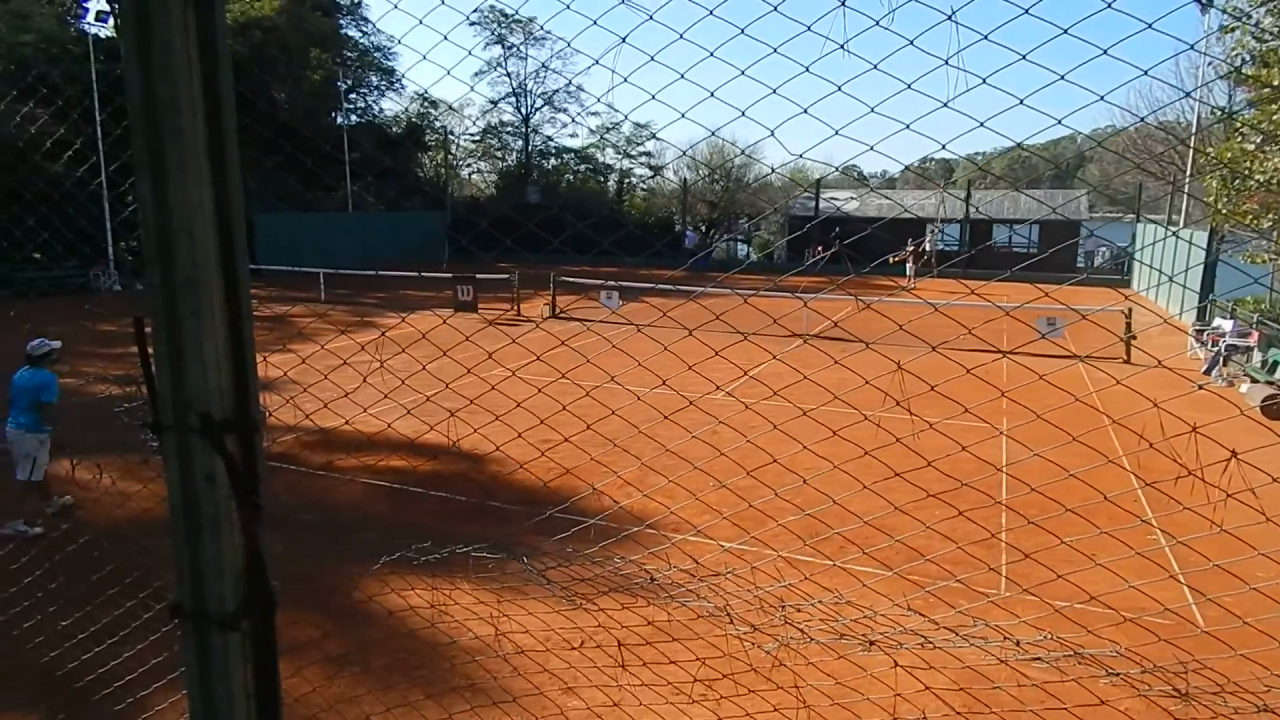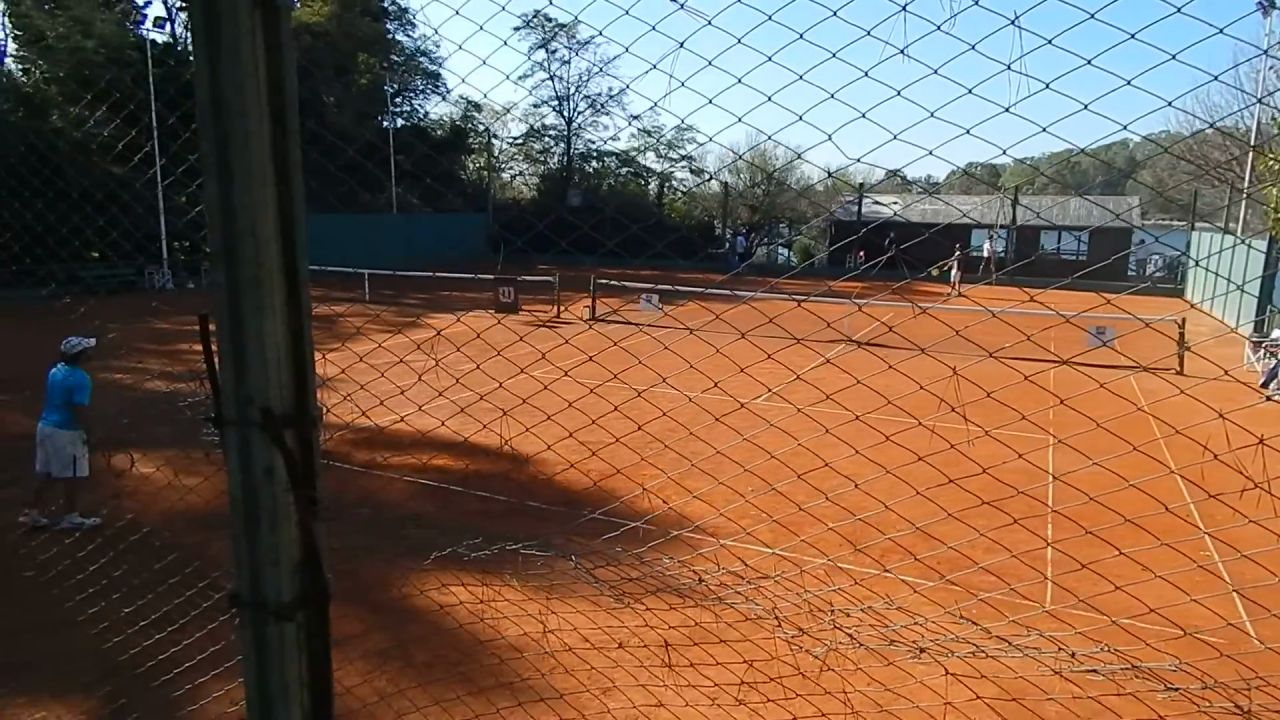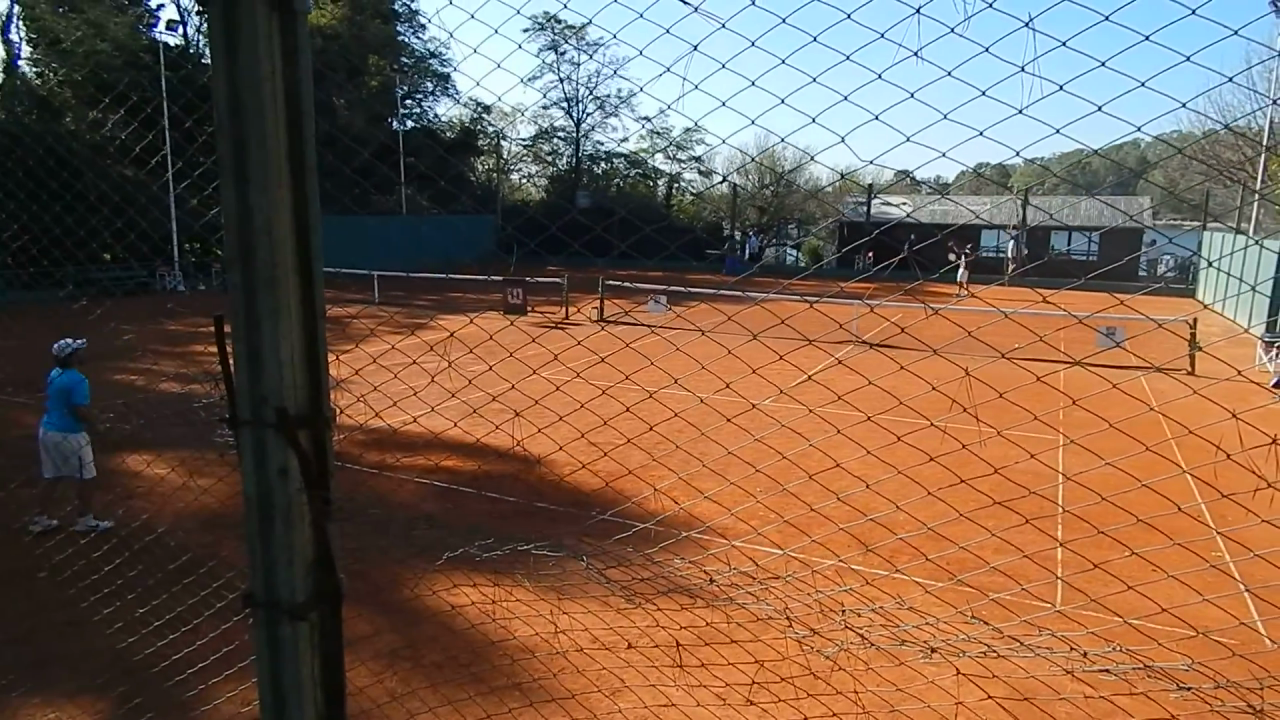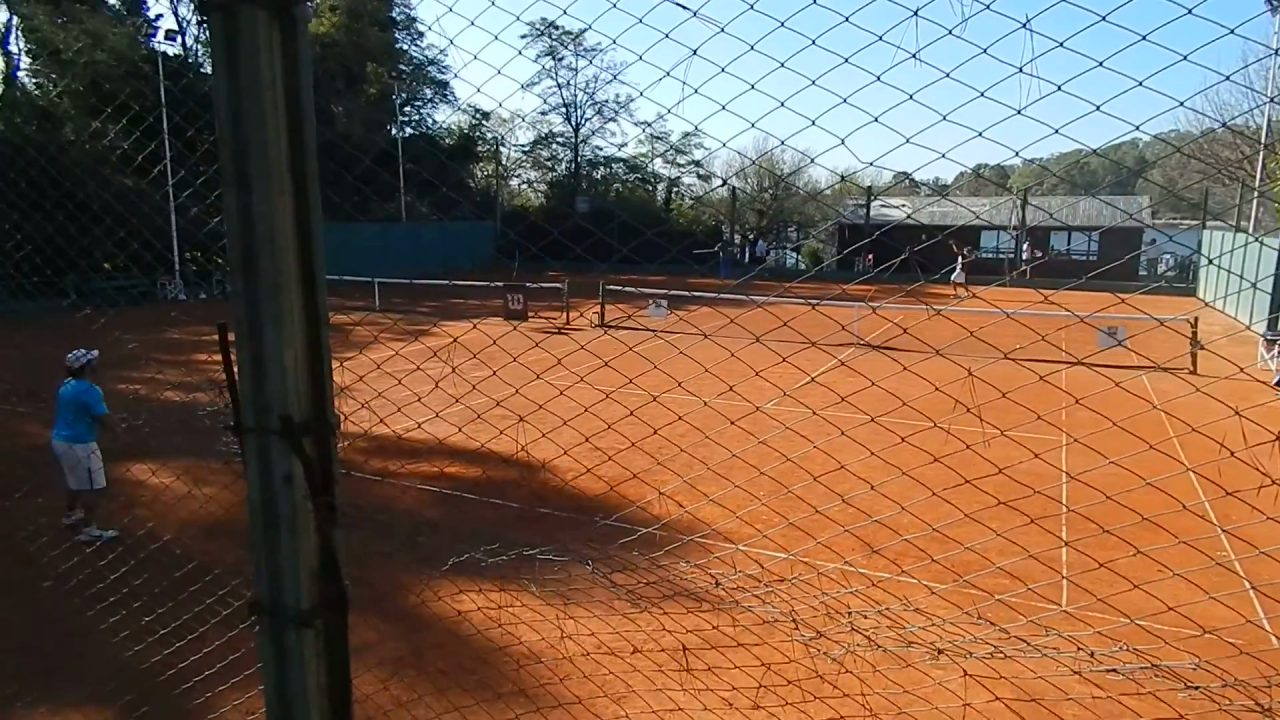
dt=0.4s
person 1, frame 1
left shoulder: (20, 374)
right shoulder: (48, 379)
left elbow: (12, 402)
right elbow: (47, 410)
right wrist: (53, 429)
left hip: (13, 429)
right hip: (32, 434)
left knee: (34, 473)
right knee: (28, 478)
left ankle: (52, 501)
right ankle: (17, 524)
person 1, frame 2
left shoulder: (56, 370)
right shoulder: (81, 379)
left elbow: (55, 401)
right elbow: (80, 412)
right wrist: (88, 433)
left hip: (45, 426)
right hip: (65, 432)
left knee: (45, 473)
right knee: (74, 476)
left ankle: (32, 512)
right ankle: (71, 517)
person 1, frame 3
left shoulder: (55, 374)
right shoulder: (78, 381)
right elbow: (82, 413)
left wrist: (87, 417)
right wrist: (94, 424)
left hip: (47, 431)
right hip: (69, 436)
left knee: (52, 477)
right knee: (85, 477)
left ankle: (41, 519)
right ankle: (85, 520)
person 1, frame 4
left shoulder: (67, 385)
right shoulder: (90, 391)
right elbow: (104, 421)
left wrist: (104, 420)
right wrist: (115, 426)
left hip: (60, 440)
right hip: (78, 445)
left knee: (76, 483)
right knee: (93, 487)
left ankle: (71, 514)
right ankle: (89, 530)
